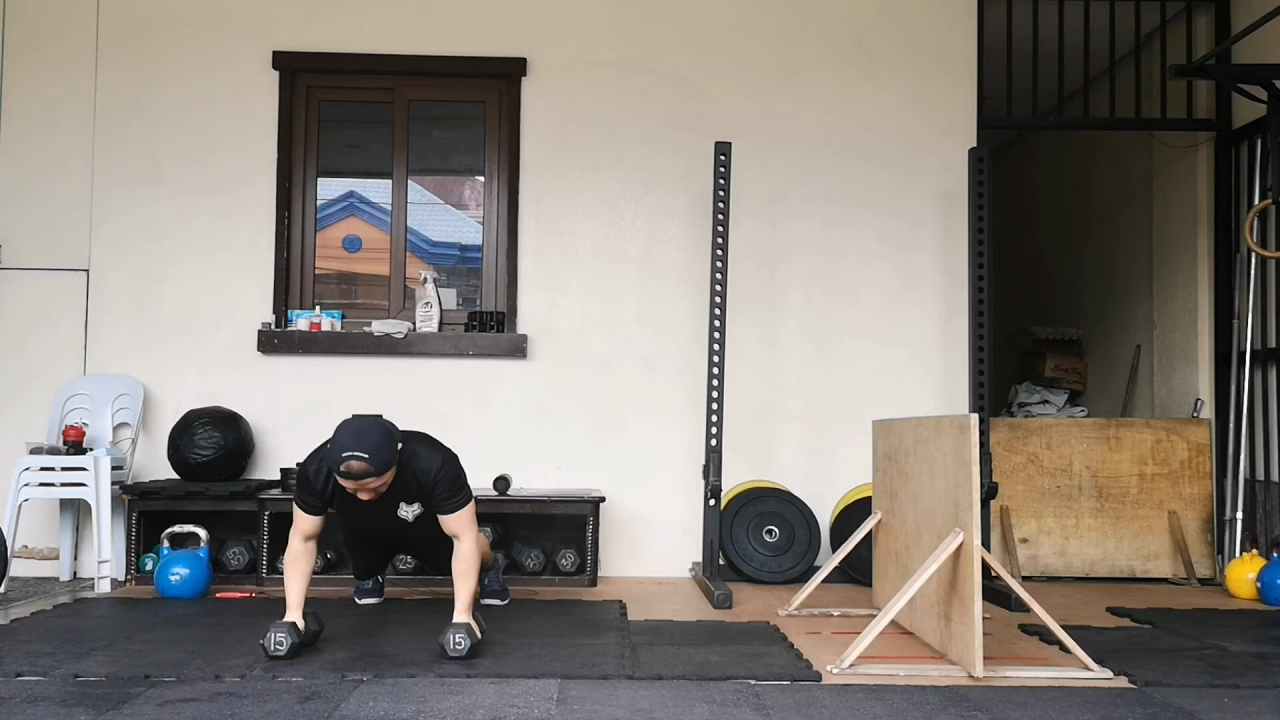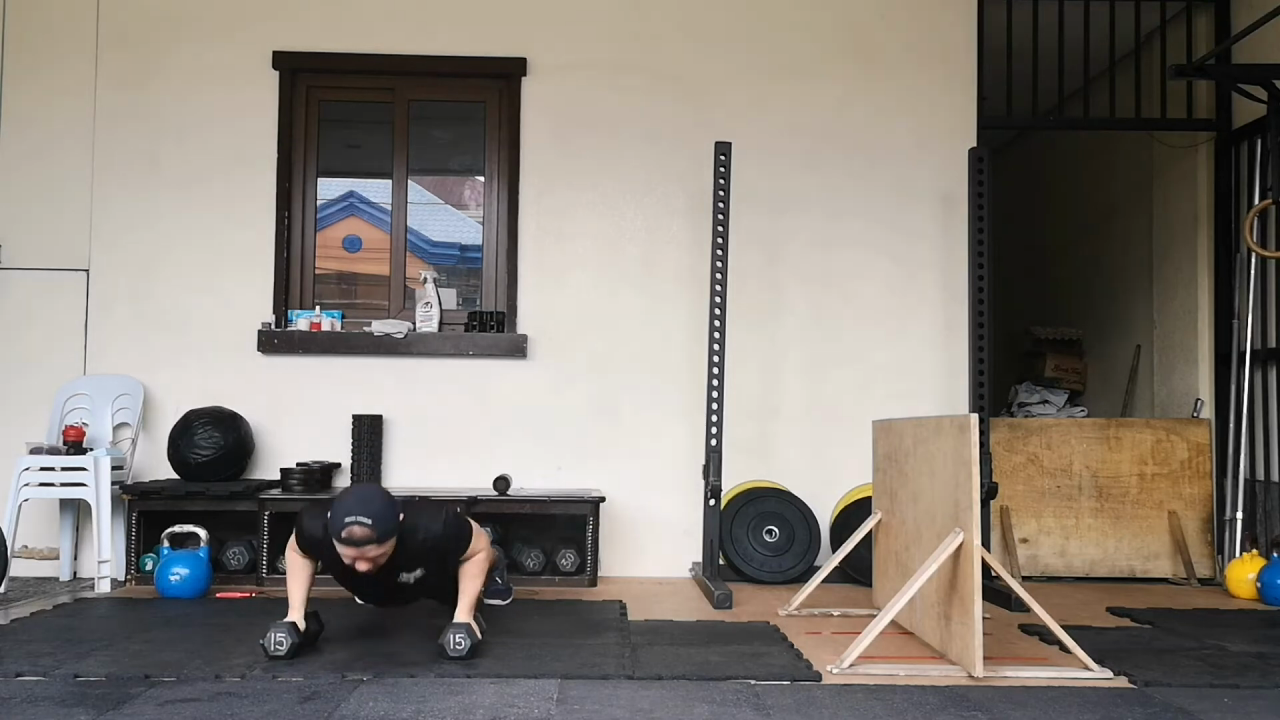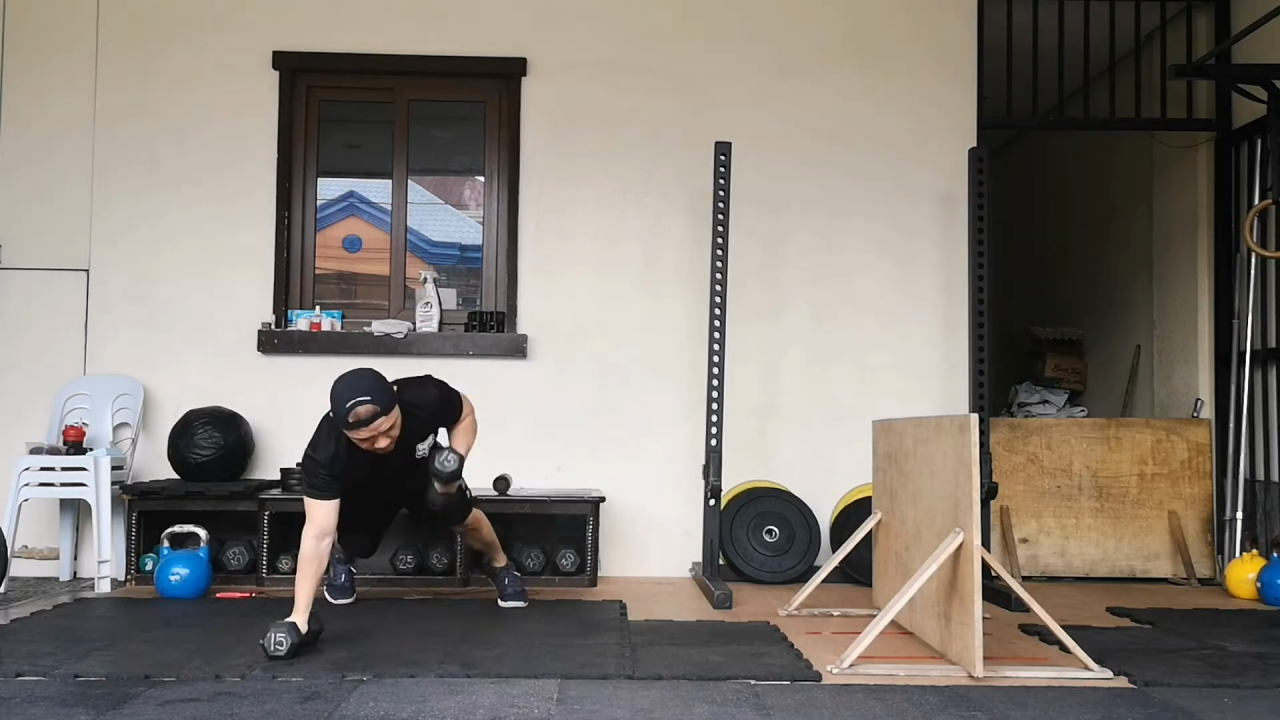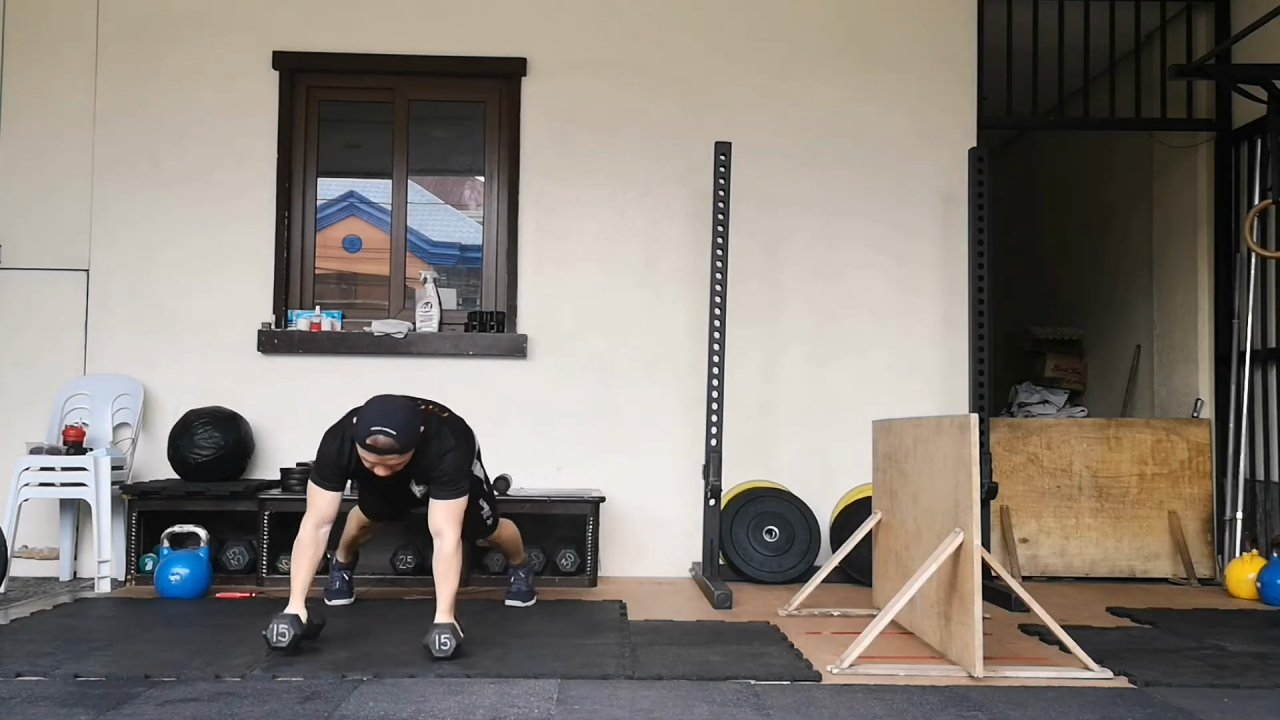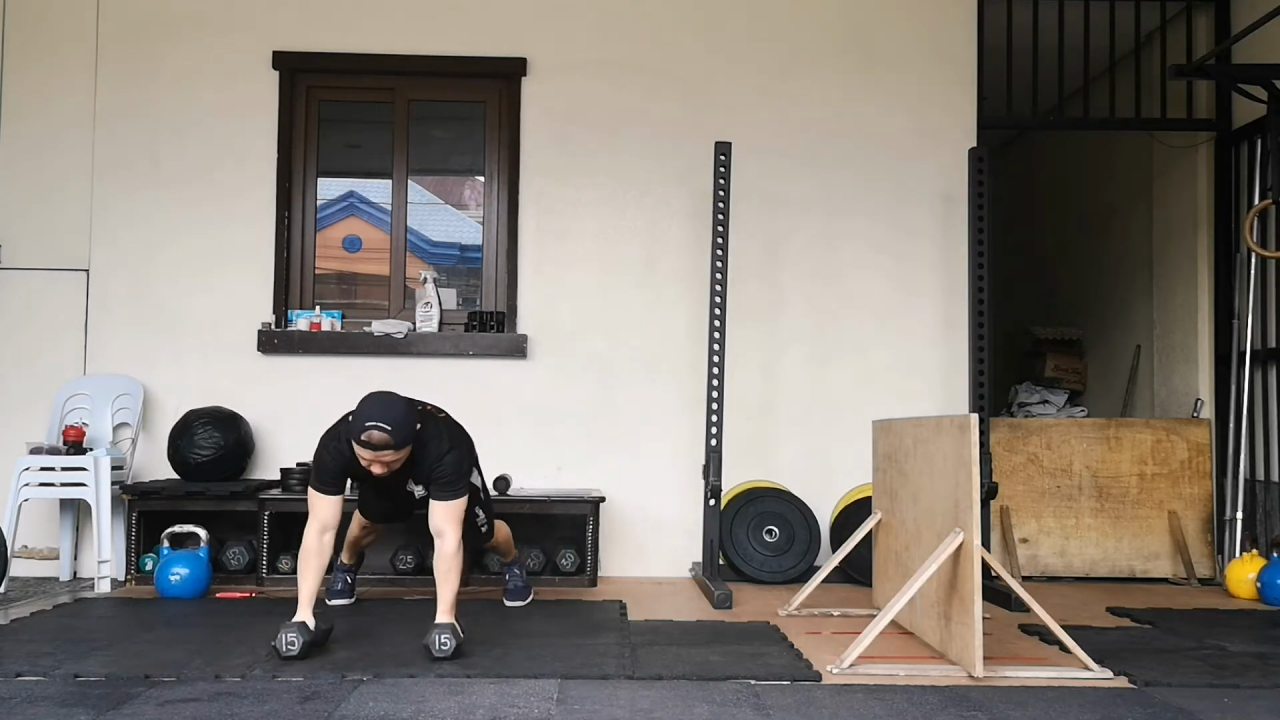
dt=1s
person 1, frame 1
left shoulder: (434, 464)
right shoulder: (316, 471)
left elbow: (464, 537)
right elbow: (303, 539)
left wrist: (463, 614)
right wrist: (293, 613)
left hip: (429, 530)
right hip: (365, 533)
left ankle: (488, 570)
right ankle: (372, 575)
person 1, frame 2
left shoulder: (434, 526)
right shoulder: (316, 526)
left elbow: (478, 551)
right elbow: (298, 551)
left wrist: (464, 614)
right wrist: (296, 612)
left ankle: (493, 561)
person 1, frame 3
left shoulder: (425, 396)
right shoulder: (323, 454)
left elbow: (466, 414)
right elbow: (318, 535)
right wrist: (299, 616)
left hip: (423, 473)
left knee: (465, 519)
left ankle: (499, 566)
right ankle: (341, 559)
person 1, frame 4
left shoulder: (447, 449)
right shoulder: (340, 441)
left elbow: (446, 536)
right elbow: (318, 521)
left wrist: (445, 615)
right wrist: (296, 603)
left hip: (453, 469)
left knee: (485, 529)
left ankle: (519, 566)
right ankle: (342, 563)
person 1, frame 5
left shoulder: (445, 450)
right shoulder: (335, 446)
left elbow: (446, 537)
right elbow: (320, 530)
left wrist: (445, 616)
right wrist: (304, 611)
left hip: (450, 472)
left knee: (481, 535)
left ankle: (512, 562)
right ankle: (346, 565)
